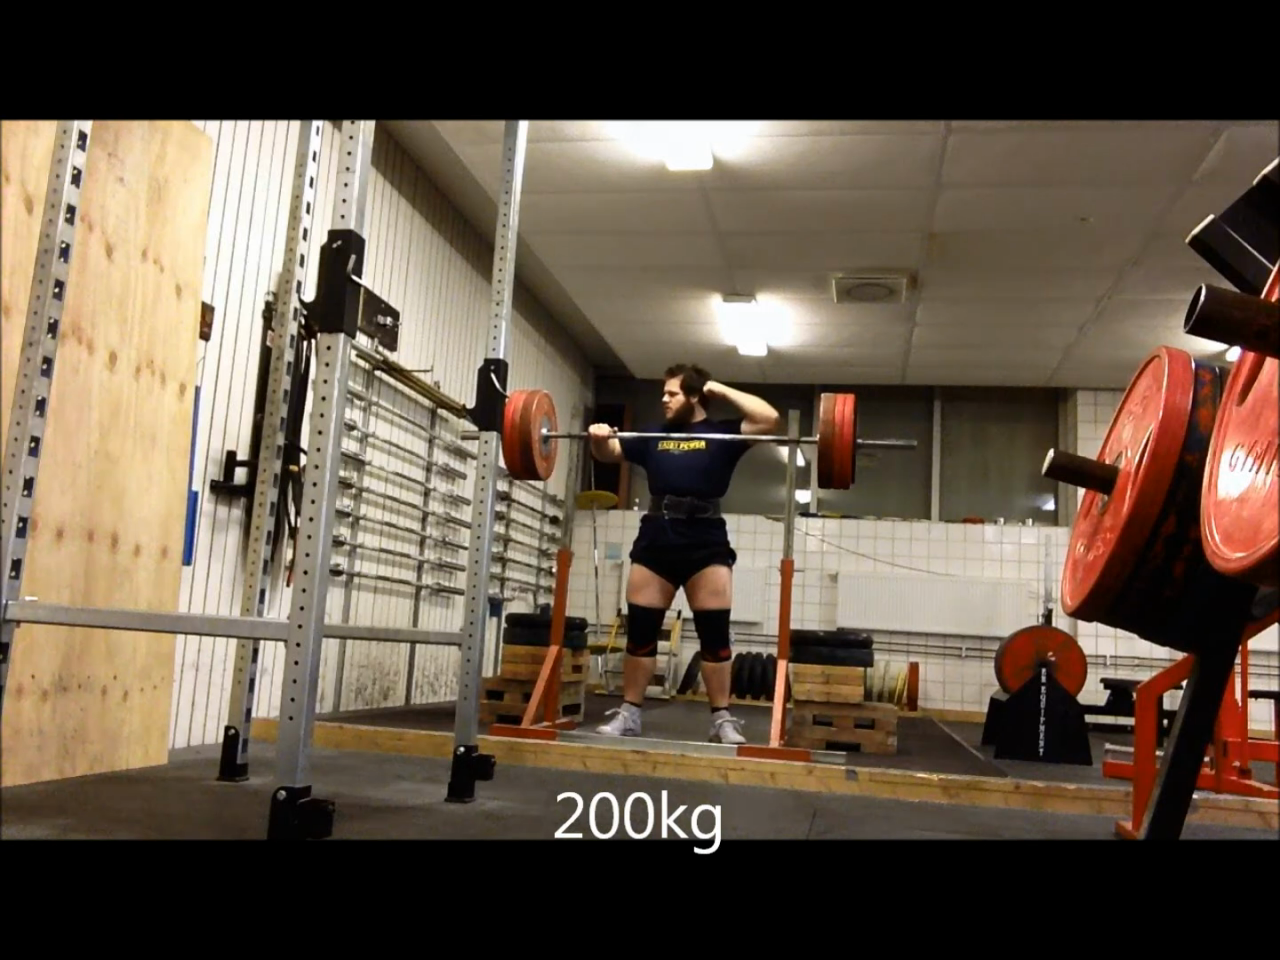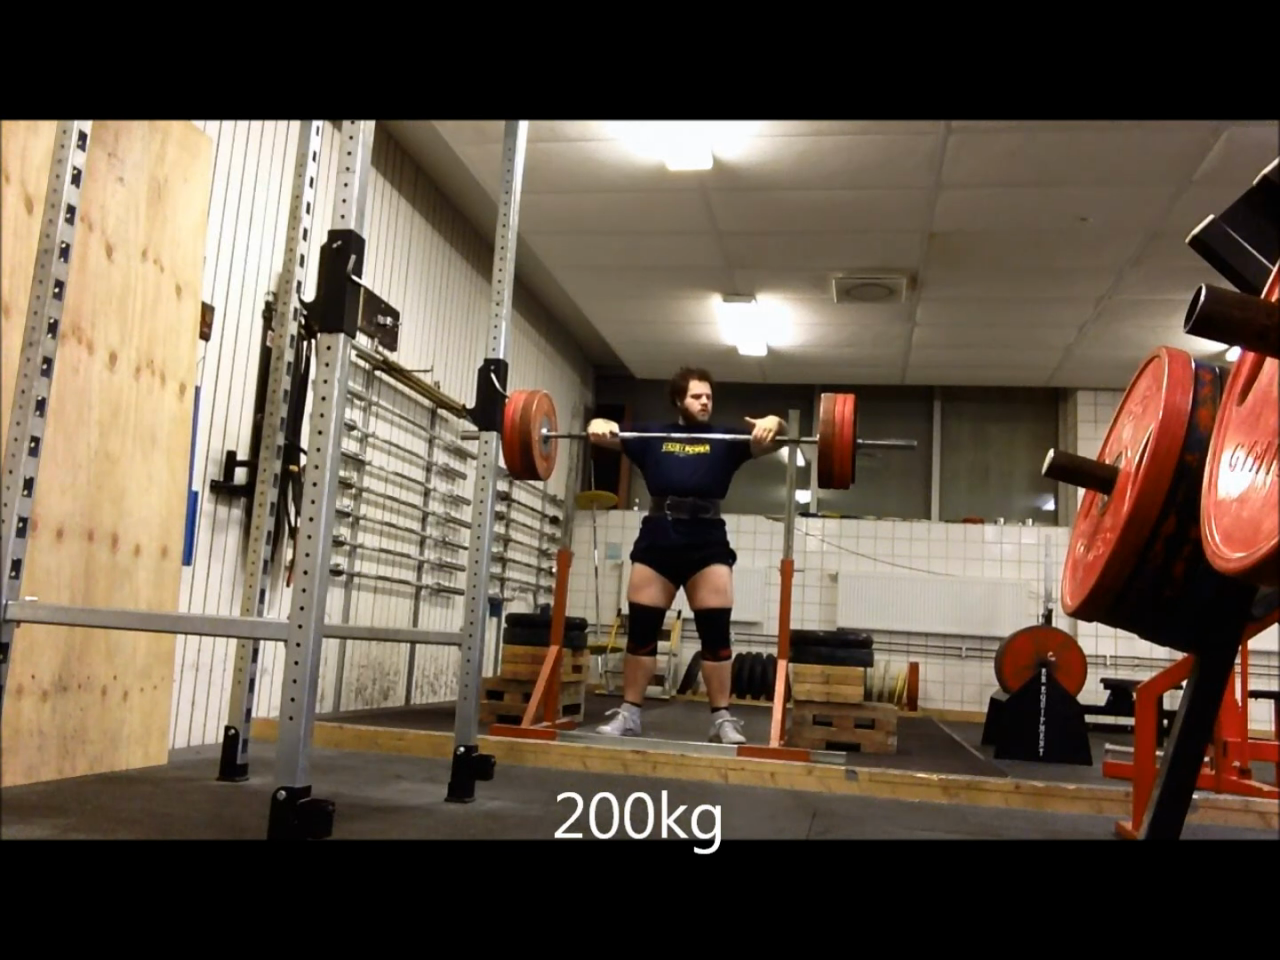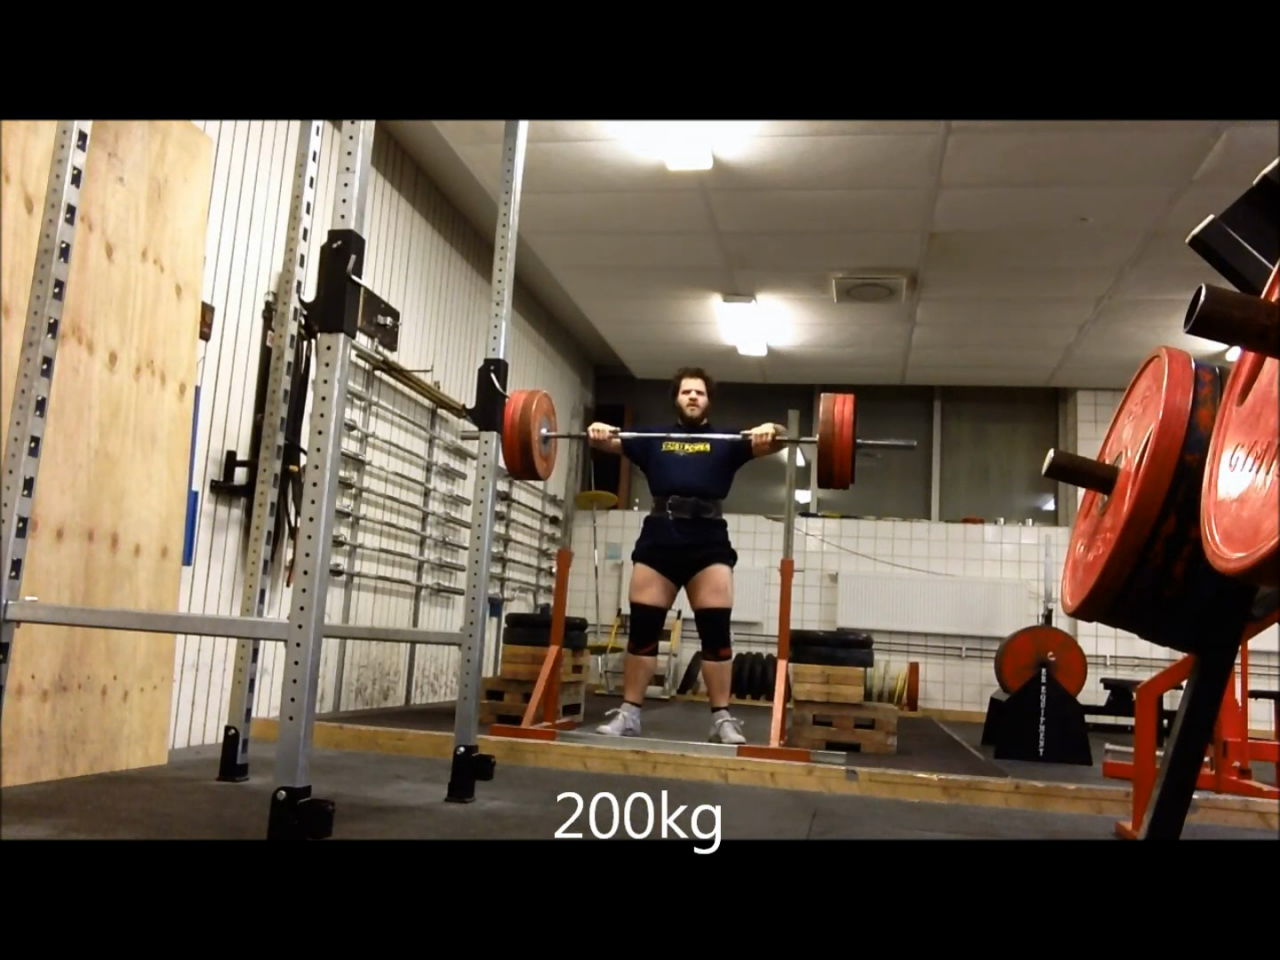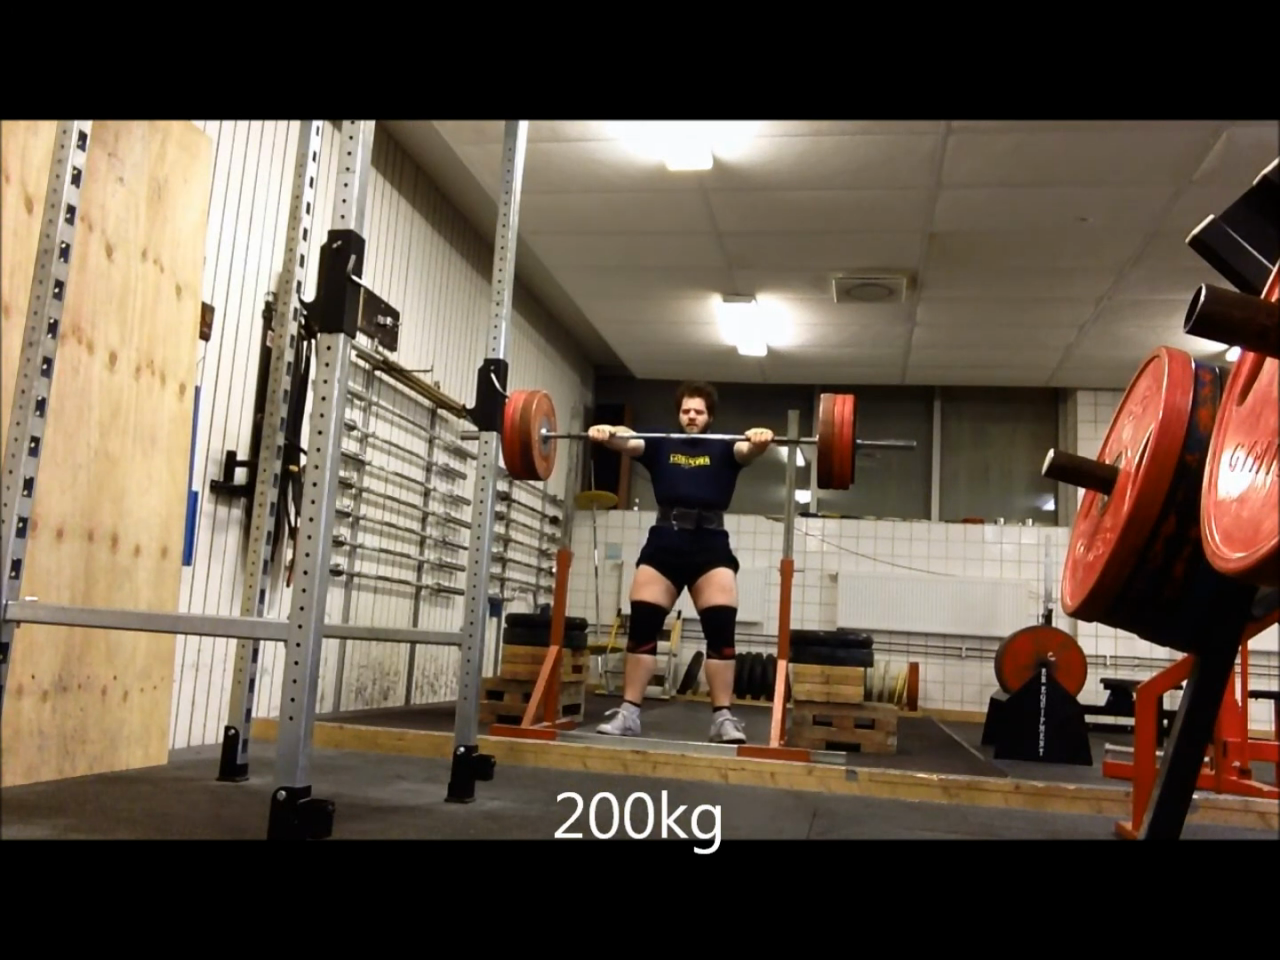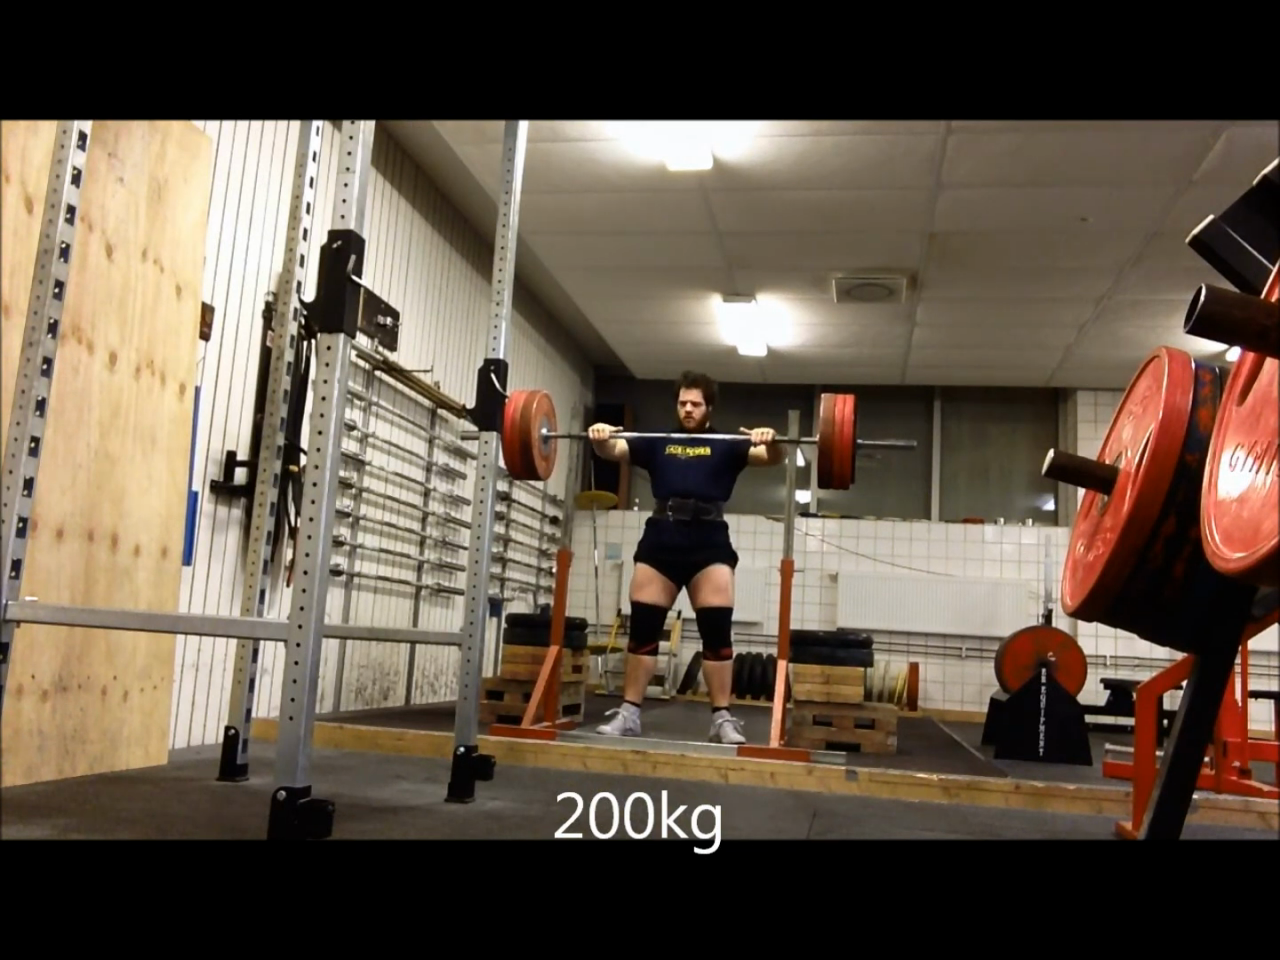
dt=1s
person 1, frame 1
left shoulder: (723, 434)
right shoulder: (652, 437)
left elbow: (770, 419)
right elbow: (607, 452)
left wrist: (722, 391)
right wrist: (598, 437)
left hip: (706, 542)
right hip: (655, 538)
left knee: (714, 632)
right knee: (640, 630)
left ankle: (722, 718)
right ankle: (628, 714)
person 1, frame 2
left shoulder: (726, 440)
right shoulder: (652, 437)
left elbow: (772, 440)
right elbow: (607, 436)
left wrist: (773, 422)
right wrist: (598, 425)
left hip: (706, 542)
right hip: (656, 539)
left knee: (715, 632)
right knee: (640, 630)
left ankle: (721, 719)
right ankle: (629, 714)
person 1, frame 3
left shoulder: (726, 440)
right shoulder: (653, 438)
left elbow: (778, 440)
right elbow: (607, 442)
left wrist: (771, 430)
right wrist: (598, 430)
left hip: (708, 540)
right hip: (659, 536)
left knee: (716, 631)
right knee: (642, 628)
left ankle: (722, 719)
right ankle: (628, 714)
person 1, frame 4
left shoulder: (724, 448)
right shoulder: (660, 445)
left elbow: (747, 449)
right elbow: (628, 441)
left wrist: (761, 439)
right wrist: (606, 434)
left hip: (710, 546)
right hip: (663, 543)
left knee: (721, 629)
right knee: (641, 626)
left ankle: (723, 718)
right ankle: (629, 713)
person 1, frame 5
left shoulder: (726, 444)
right shoulder: (657, 442)
left elbow: (773, 456)
right elbow: (612, 450)
left wrist: (769, 438)
right wrist: (601, 435)
left hip: (709, 540)
right hip: (660, 537)
left knee: (716, 630)
right knee: (643, 627)
left ankle: (722, 718)
right ankle: (628, 714)
